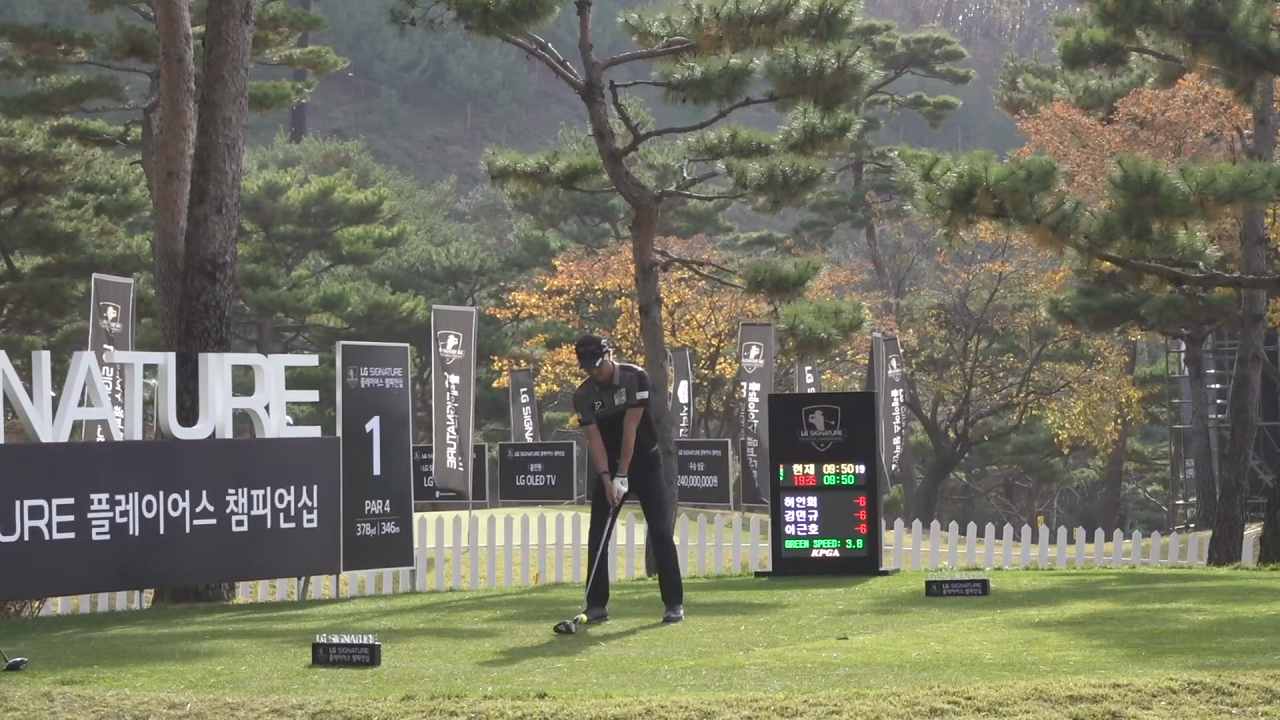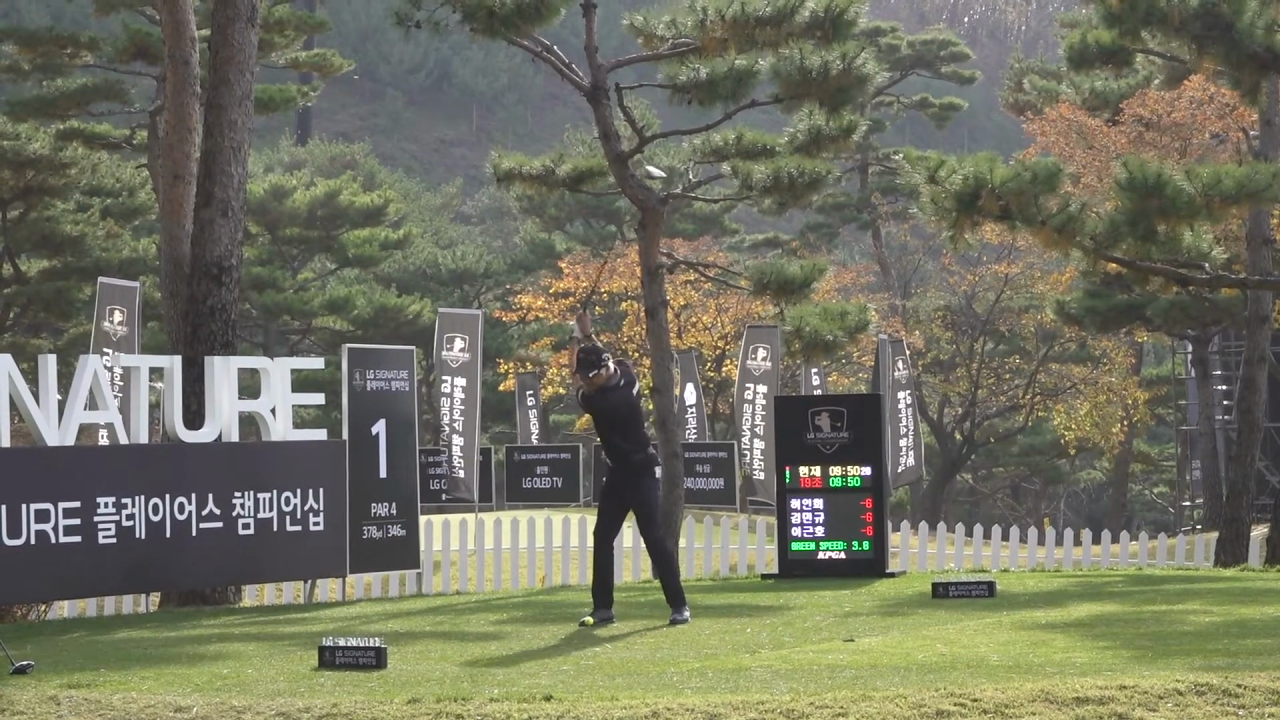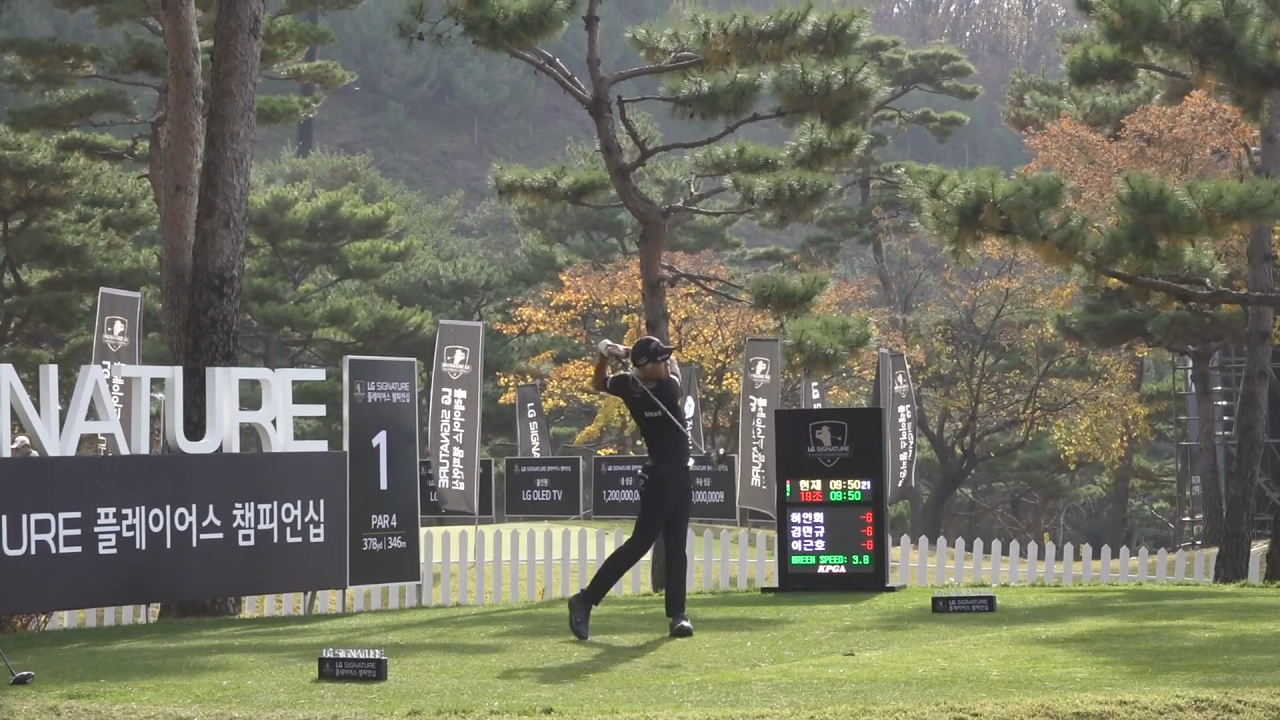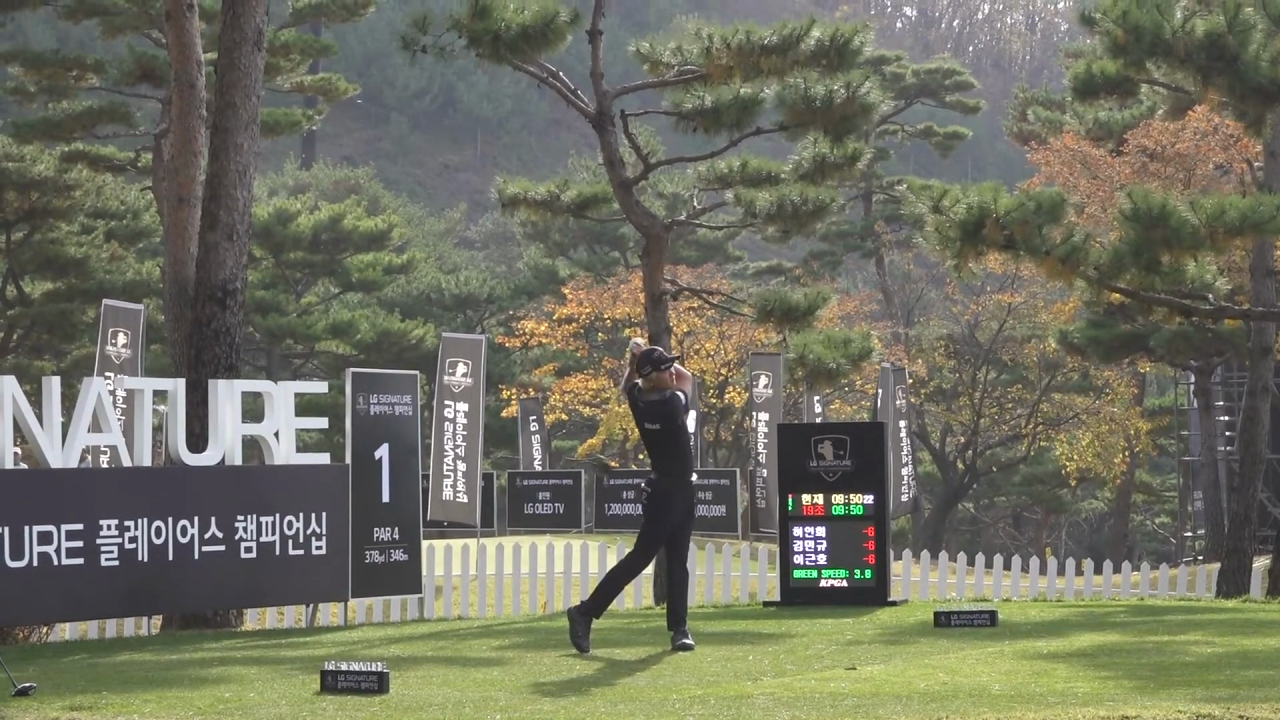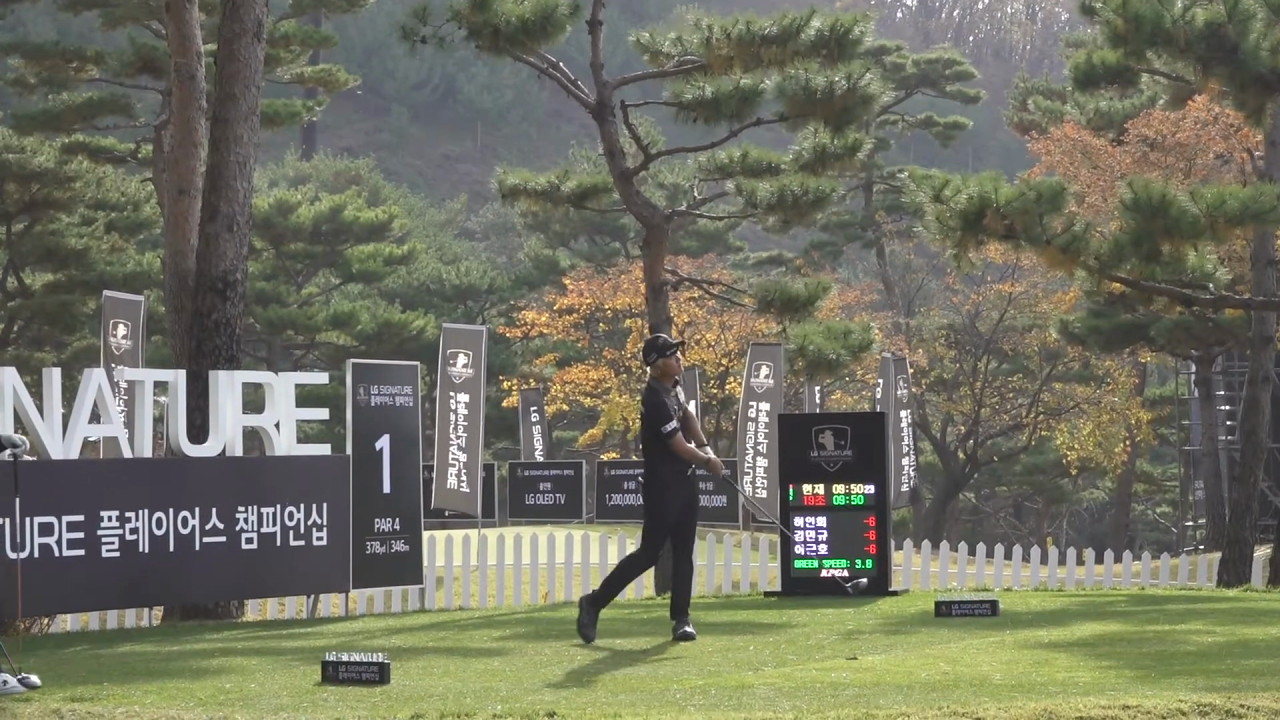
dt=1s
person 1, frame 1
left shoulder: (635, 377)
right shoulder: (583, 395)
left elbow: (630, 428)
right elbow: (594, 439)
left wrist: (623, 474)
right wrist: (606, 478)
left hip: (645, 463)
right hip: (609, 467)
left knee: (660, 532)
right knee: (597, 535)
left ankle: (673, 603)
right ankle: (597, 605)
person 1, frame 2
left shoulder: (600, 401)
right shoulder: (626, 374)
left elbow: (579, 381)
left wrist: (579, 339)
right wrist: (586, 336)
left hip: (640, 472)
right hip: (619, 470)
left knee: (653, 537)
right knee: (602, 537)
left ankle: (679, 605)
right ankle: (603, 607)
person 1, frame 3
left shoulder: (628, 385)
right shoulder: (668, 388)
left elbow: (597, 384)
right elbow: (674, 365)
left wrist: (604, 355)
right wrist: (628, 352)
left hip: (678, 475)
right hip: (662, 477)
left knee: (676, 547)
right knee: (639, 544)
left ankle: (677, 614)
right ankle: (585, 600)
person 1, frame 4
left shoulder: (637, 396)
right shoulder: (670, 404)
left elbow: (628, 381)
right elbow: (688, 378)
left wrist: (637, 358)
right wrist: (645, 357)
left hip: (680, 489)
right hip: (667, 492)
left knee: (678, 562)
right knee: (640, 557)
left ankle: (678, 628)
right ankle: (585, 612)
person 1, frame 5
left shoulder: (673, 384)
right shoulder: (656, 400)
left elbow: (688, 415)
right elbow: (681, 448)
left wrist: (706, 448)
right wrist: (707, 461)
left hip: (684, 481)
right hip: (662, 484)
left knee: (683, 553)
right knee: (649, 553)
left ankle: (681, 618)
right ankle: (594, 602)
